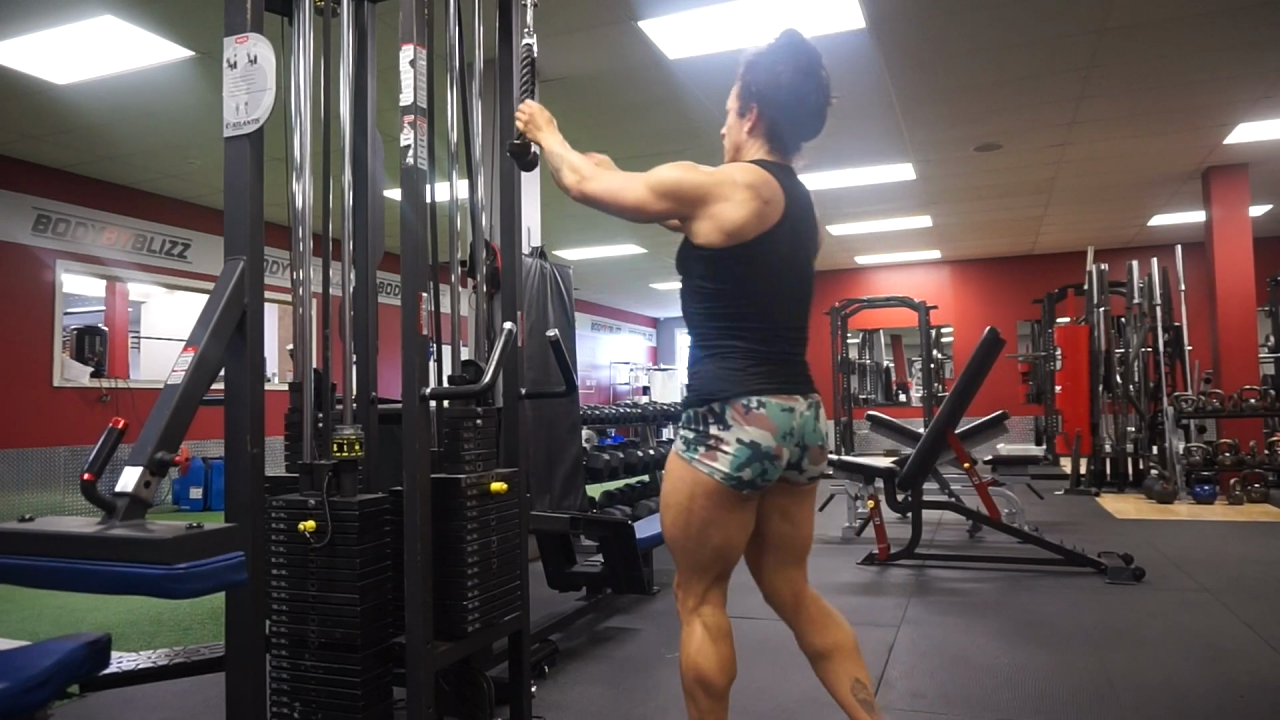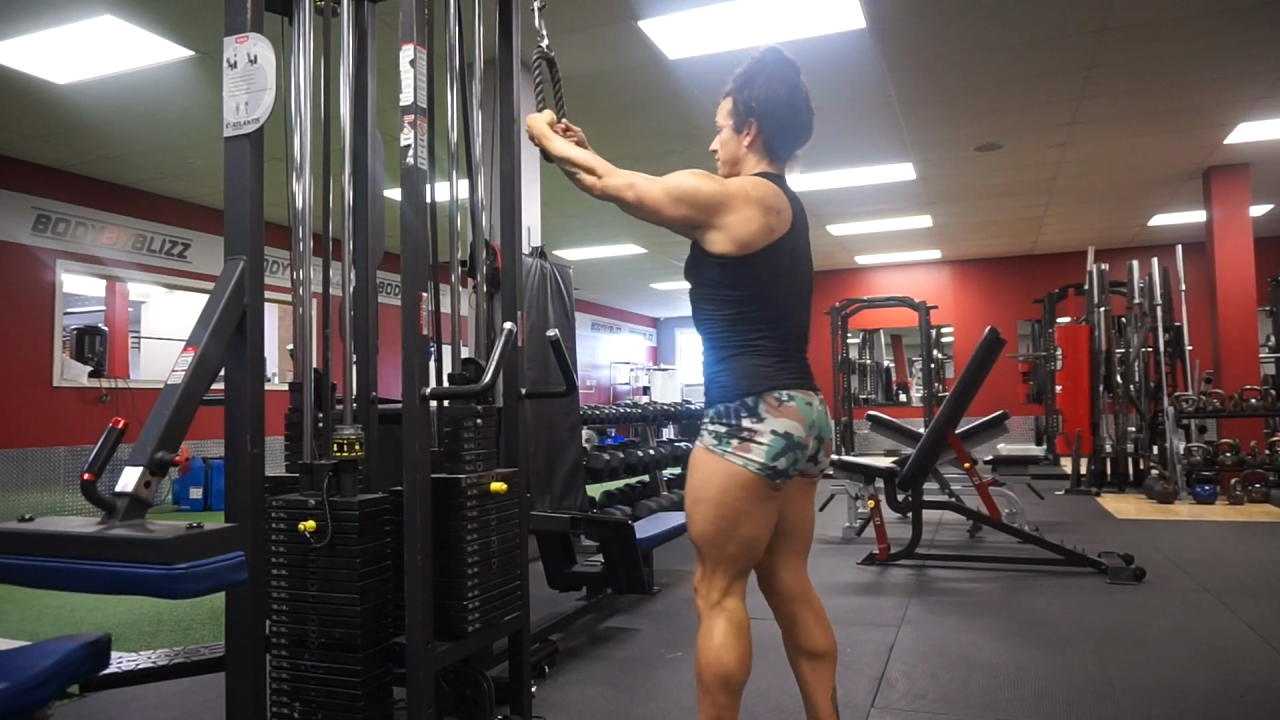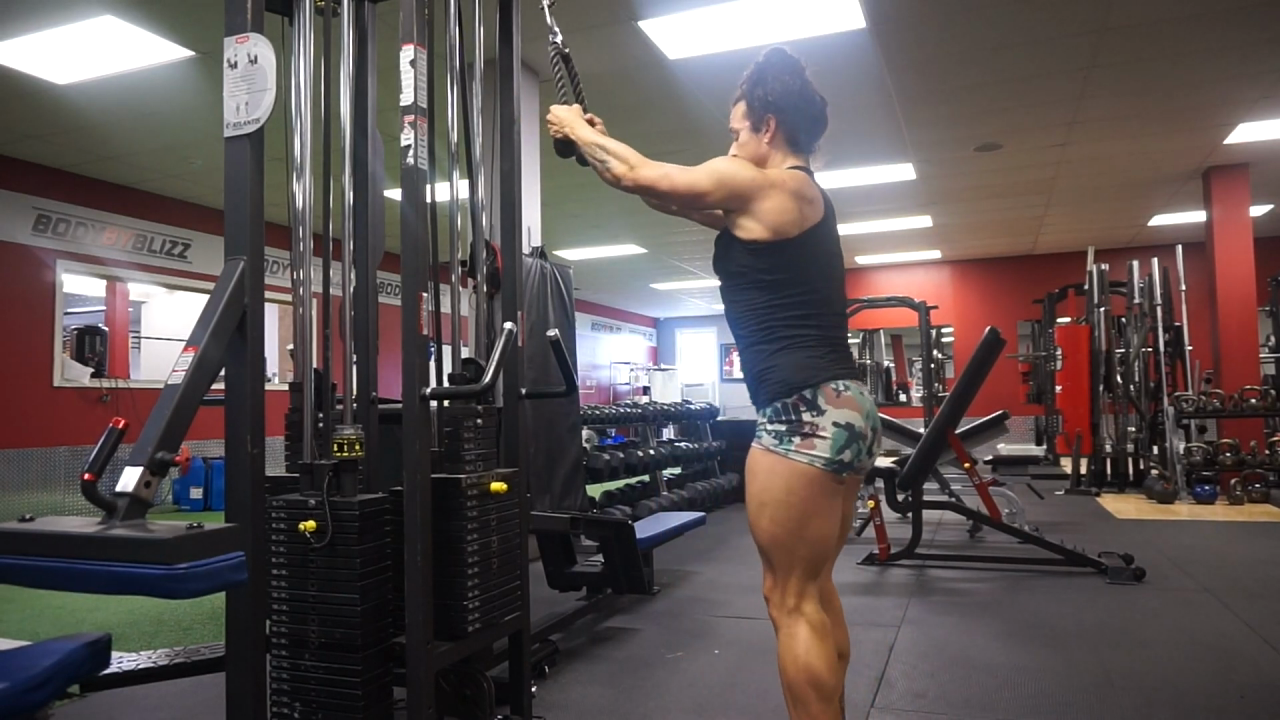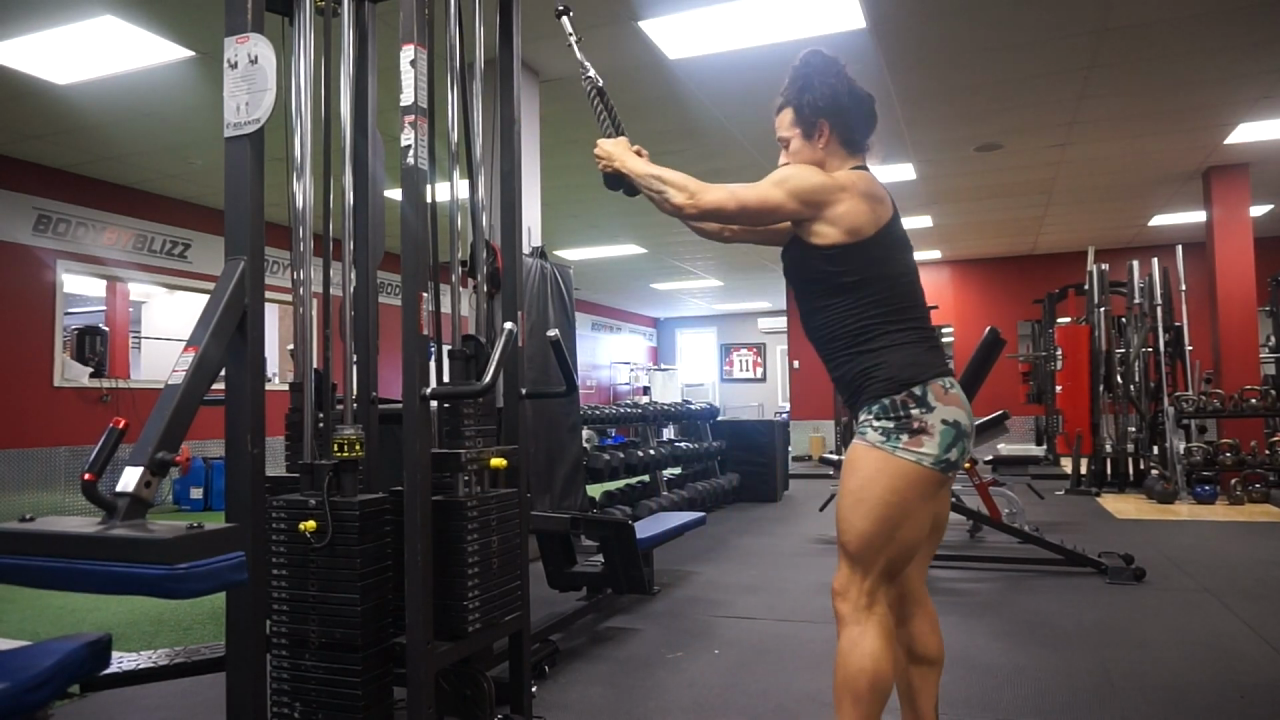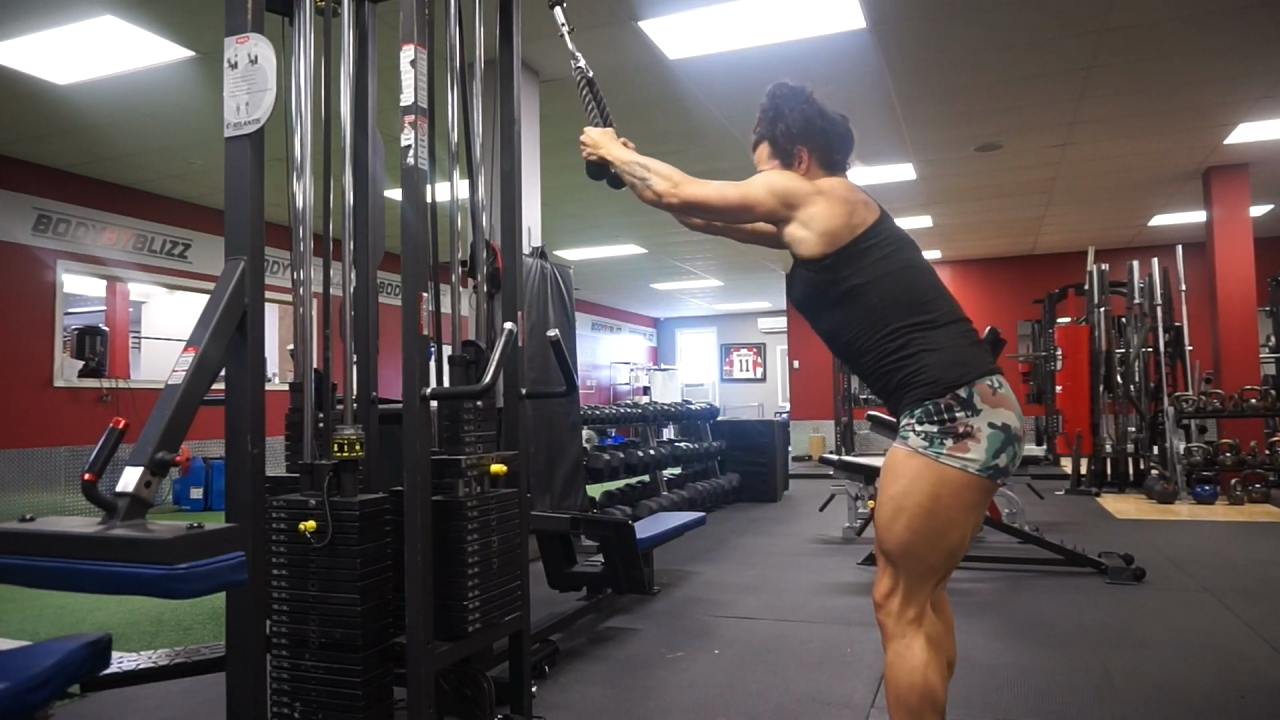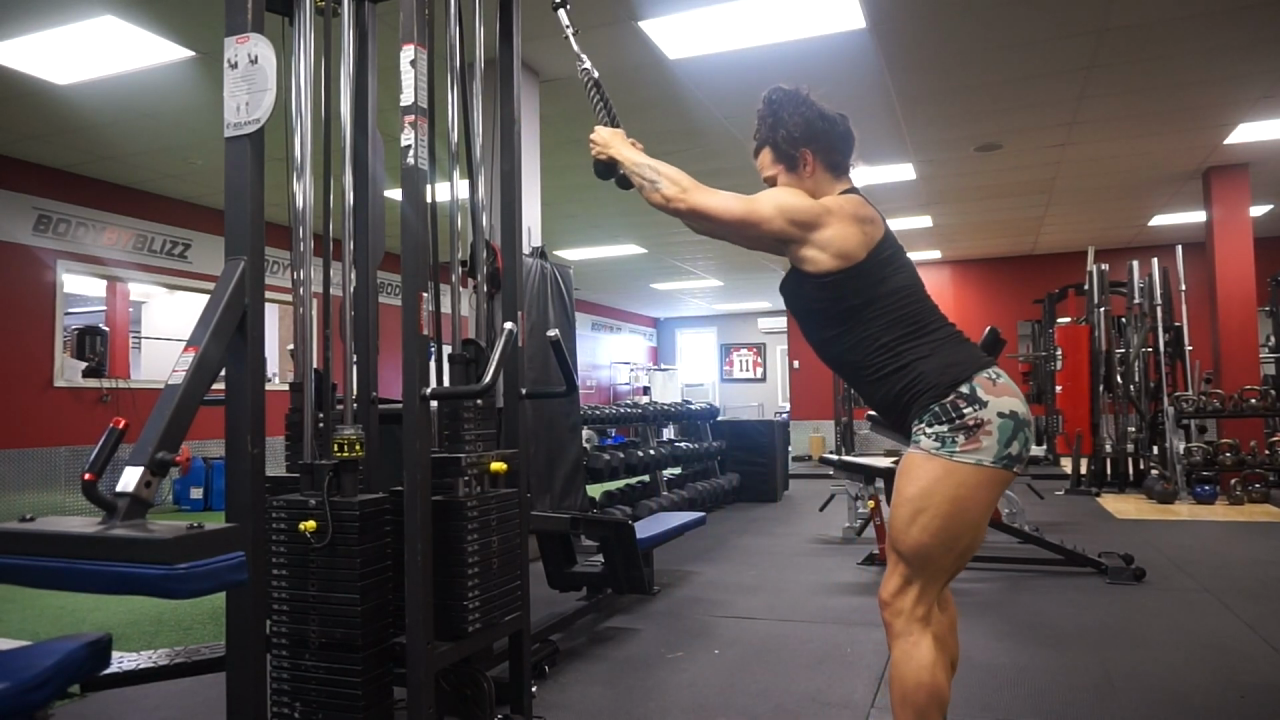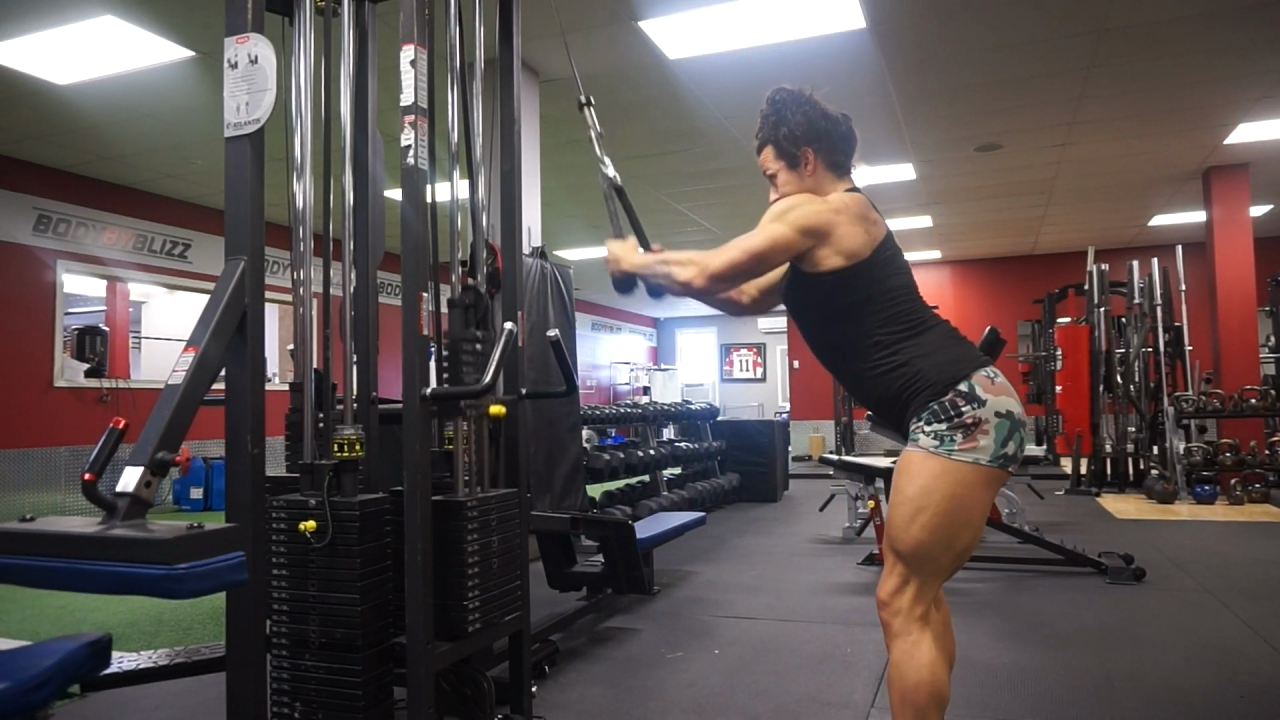
dt=0.7s
person 1, frame 1
left shoulder: (717, 187)
right shoulder: (797, 204)
left elbow: (583, 185)
left wrist: (547, 135)
right wrist: (621, 174)
left hip: (732, 421)
right hip: (799, 417)
left knee: (699, 600)
right knee: (792, 593)
person 1, frame 2
left shoulder: (730, 198)
right shoulder: (776, 205)
left elbow: (611, 185)
right elbow: (641, 192)
left wrist: (547, 139)
right wrist: (585, 151)
left hip: (751, 417)
right hip: (795, 412)
left knee: (718, 594)
right knee: (789, 588)
person 1, frame 3
left shoulder: (762, 186)
right shoulder: (793, 198)
left elbow: (636, 176)
right elbow: (671, 198)
left wrist: (573, 128)
right wrist: (602, 141)
left hip: (803, 412)
right hip: (836, 409)
left knee: (791, 600)
right knee: (812, 592)
person 1, frame 4
left shoulder: (832, 189)
right shoulder: (833, 206)
left elbow: (698, 200)
right elbow: (724, 226)
left wrist: (625, 162)
right wrist: (646, 176)
left hip: (906, 412)
right hip: (922, 411)
left knee: (858, 597)
right knee: (900, 593)
person 1, frame 5
left shoulder: (816, 197)
right shoulder: (826, 219)
left elbow: (681, 193)
right elbow: (709, 218)
left wrist: (612, 152)
right wrist: (631, 171)
left hip: (950, 411)
right hip: (967, 407)
left knee: (898, 604)
right knee: (920, 597)
person 1, frame 6
left shoulder: (822, 216)
right shoulder: (833, 225)
left elbow: (688, 200)
right elbow: (716, 218)
left wrist: (621, 151)
right wrist: (639, 167)
left hip: (962, 413)
right hip: (973, 408)
left knee: (905, 602)
right knee: (925, 595)
person 1, frame 7
left shoulder: (818, 215)
right shoulder: (835, 229)
left elbow: (703, 271)
right elbow: (744, 296)
left wrist: (635, 261)
right wrist: (660, 264)
left hip: (957, 410)
right hip: (965, 407)
left knee: (903, 602)
right knee: (918, 595)
